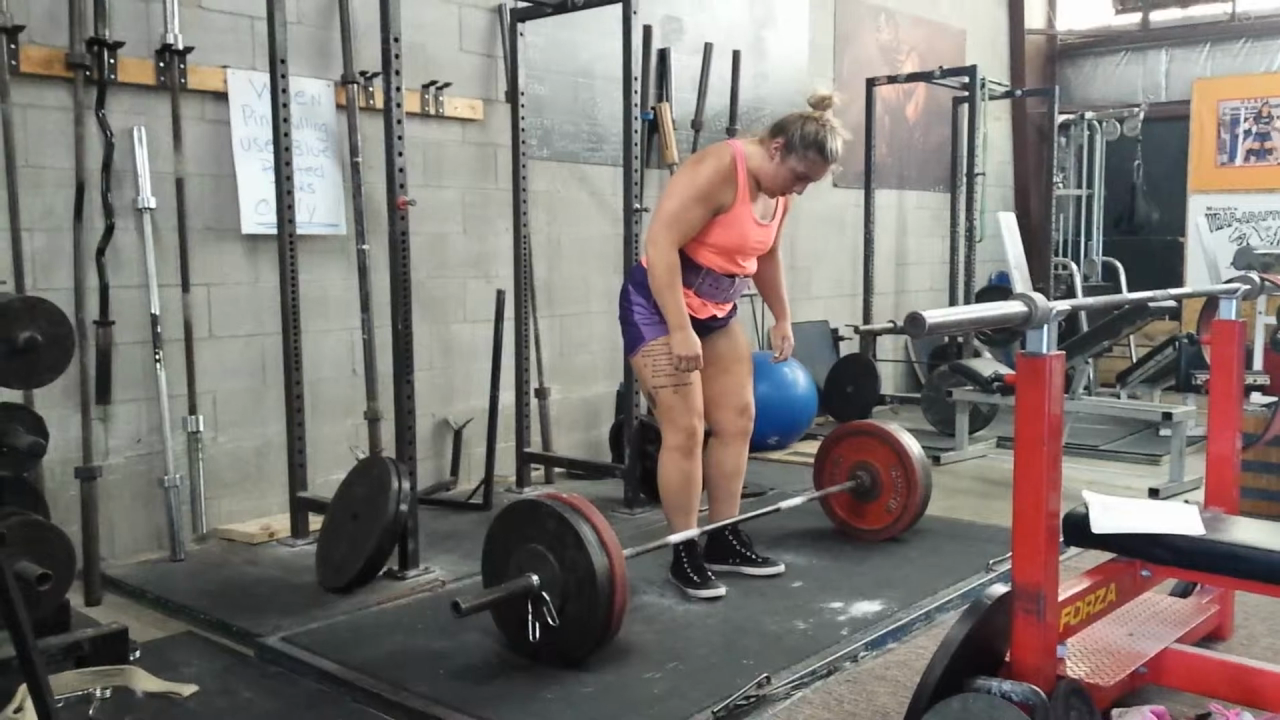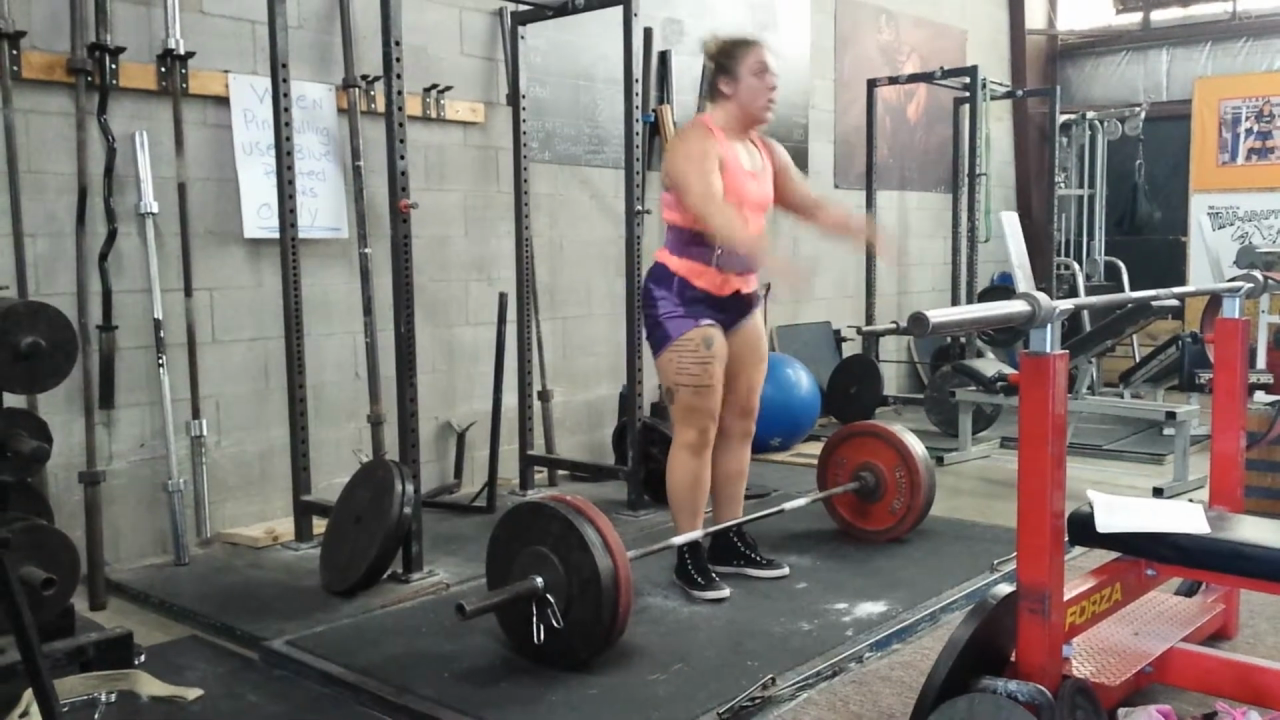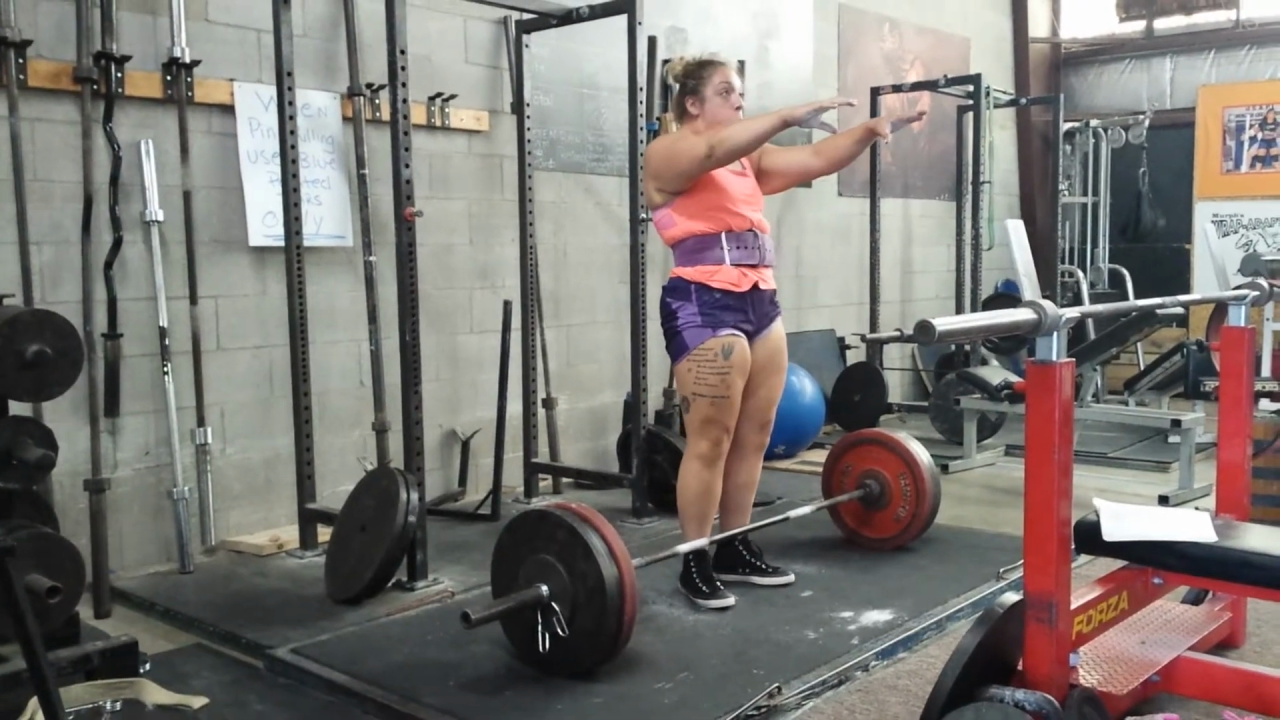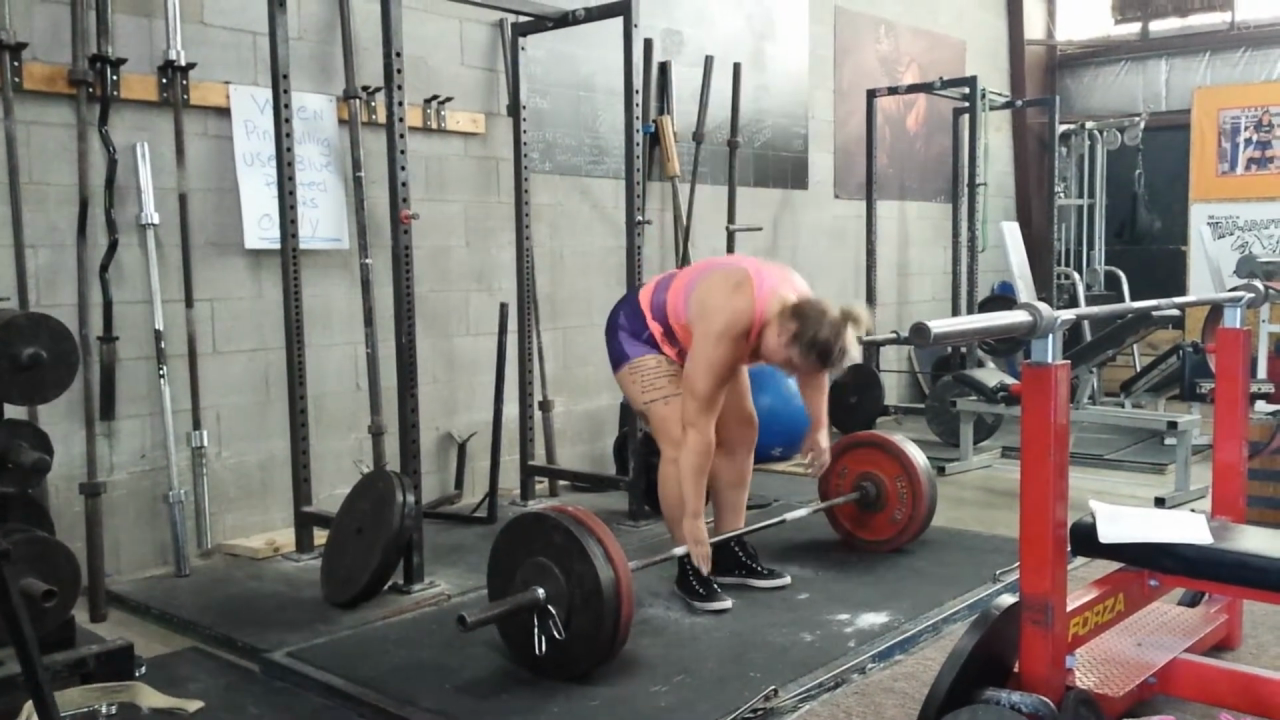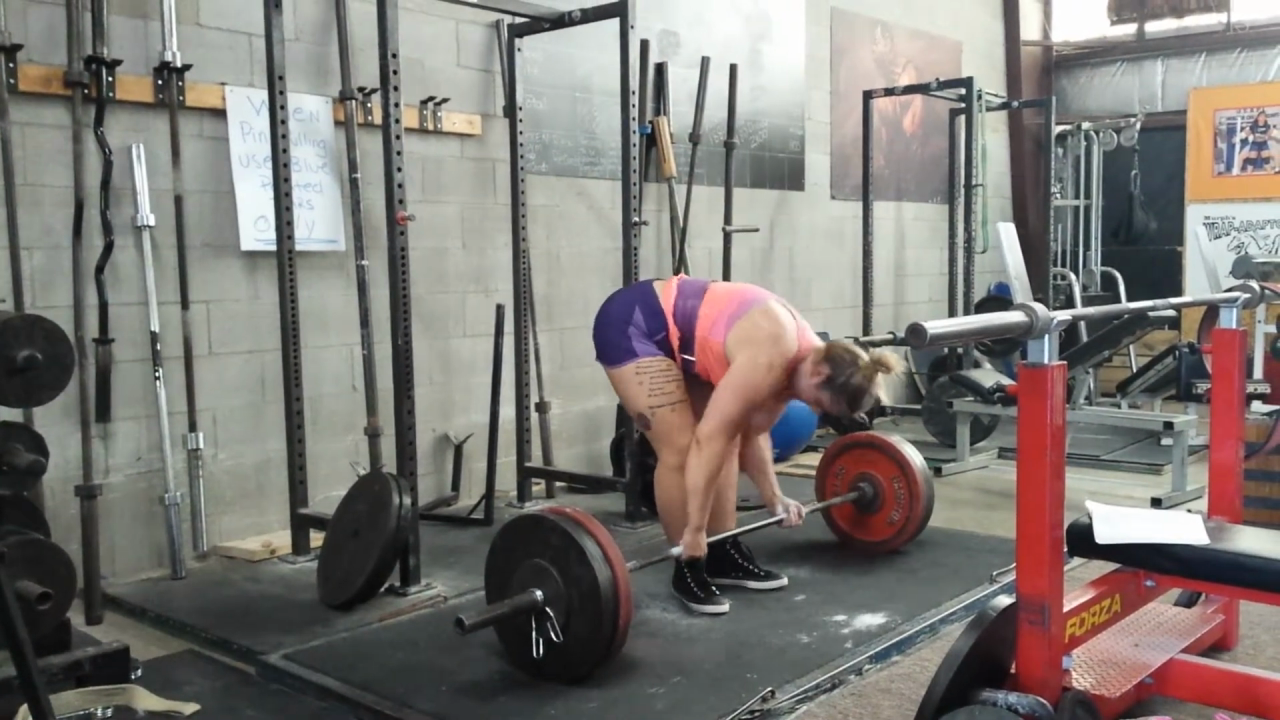
dt=1s
person 1, frame 1
left shoulder: (777, 187)
right shoulder: (715, 171)
right elbow: (661, 244)
left wrist: (782, 317)
right wrist: (679, 329)
left hip: (716, 311)
right hip: (658, 305)
left knee: (737, 420)
right knee: (685, 429)
left ankle: (725, 539)
right ankle: (684, 553)
person 1, frame 2
left shoulder: (763, 149)
right shoulder: (697, 140)
left elbow: (809, 204)
right elbow: (713, 213)
left wrist: (862, 228)
right wrist: (753, 248)
left hip: (739, 298)
right hip: (683, 298)
left knee: (741, 424)
right knee: (697, 430)
left ankle: (728, 540)
right ankle: (689, 554)
person 1, frame 3
left shoulder: (747, 159)
right shoulder: (666, 153)
left elbow: (816, 161)
right elbow: (715, 151)
left wrist: (870, 130)
right wrist: (789, 116)
left hip: (760, 302)
right hip: (705, 305)
left knee: (753, 436)
right knee: (710, 440)
left ankle: (735, 549)
right ankle: (694, 563)
person 1, frame 4
left shoulder: (800, 308)
right shoulder: (727, 323)
left elbow: (814, 370)
right elbow: (697, 426)
left wrist: (819, 429)
right wrist: (692, 519)
left hip: (692, 336)
right hip: (641, 331)
left knee: (743, 430)
right knee: (680, 442)
left ankle: (729, 552)
right ankle: (690, 568)
person 1, frame 5
left shoulder: (800, 355)
right shoulder: (770, 359)
left elbow: (753, 433)
right elbow: (708, 440)
left wrist: (774, 499)
right wrist: (694, 531)
left hip: (672, 332)
right hip: (633, 324)
left knee: (727, 434)
right knee: (679, 451)
left ankle: (724, 554)
right ankle: (687, 567)
